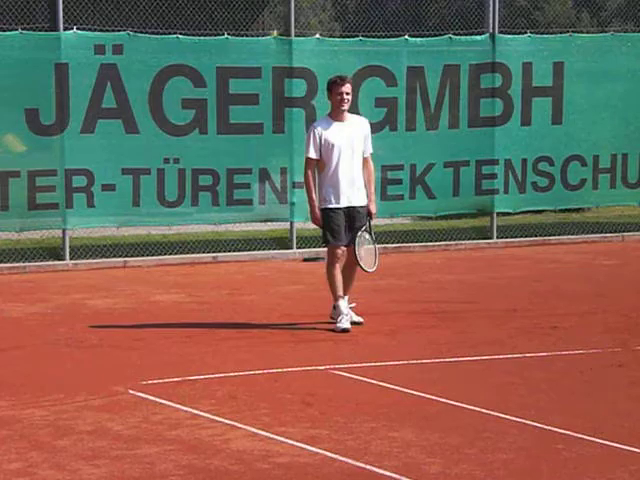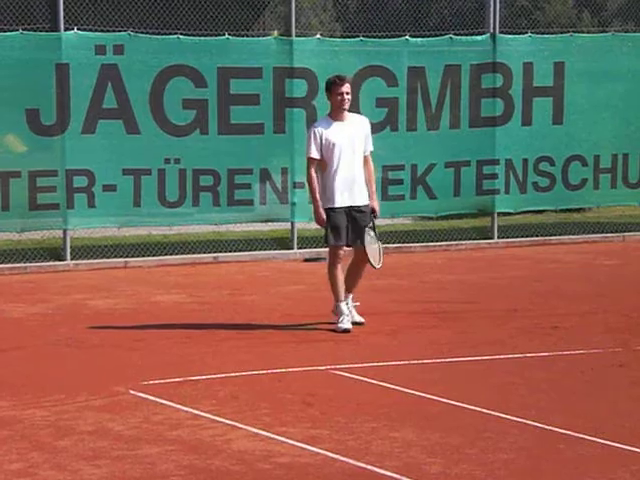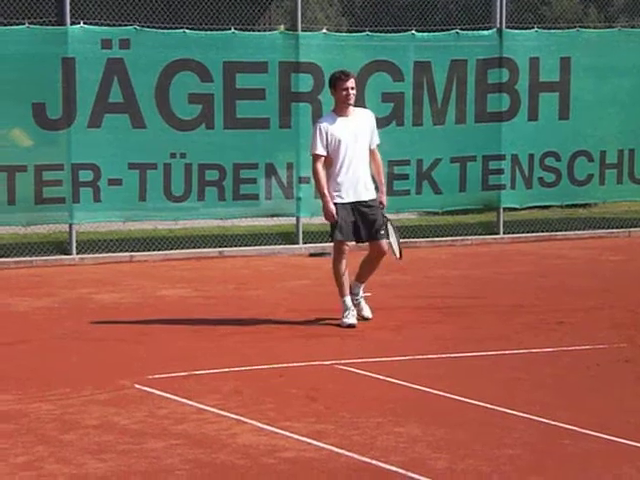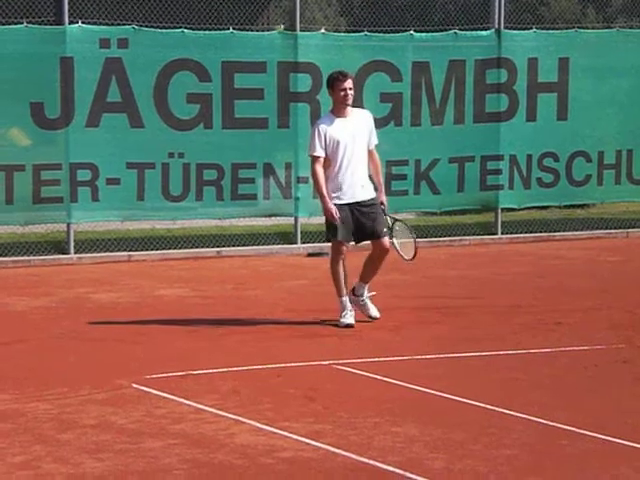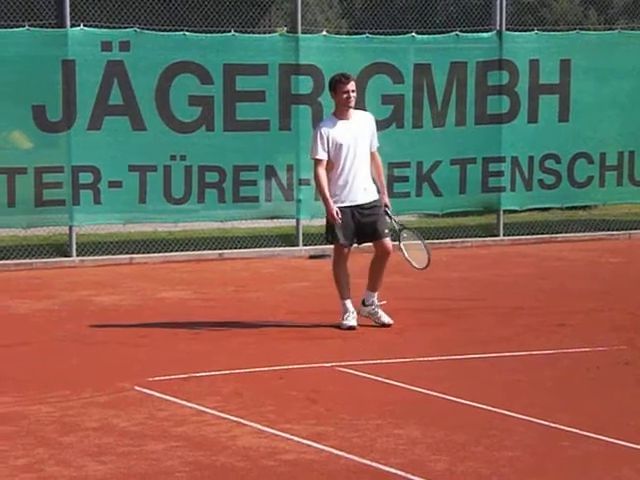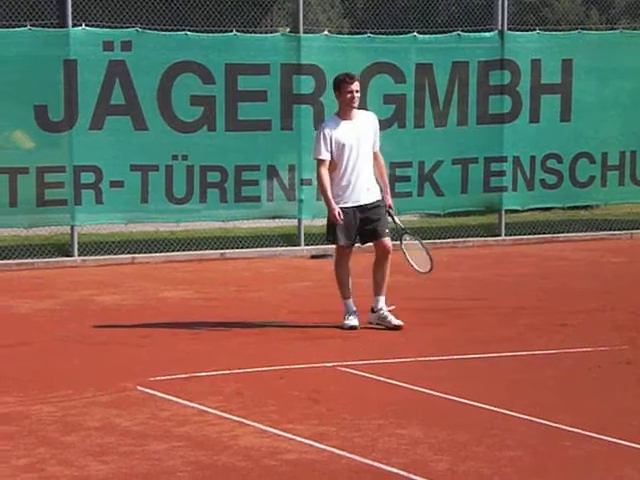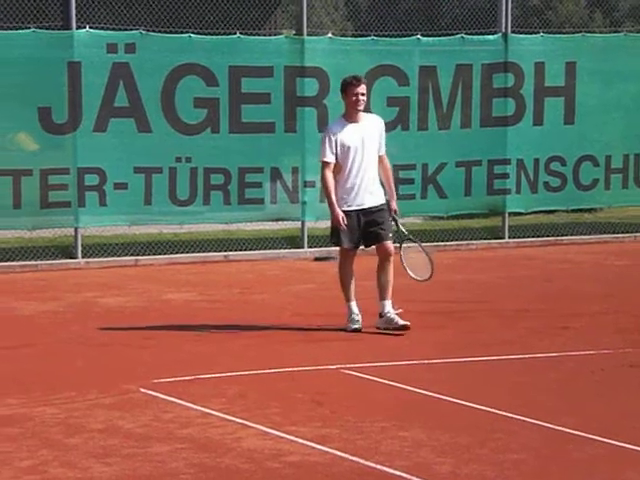
dt=0.1s
person 1, frame 1
left shoulder: (362, 124)
right shoulder: (318, 129)
left elbow: (367, 163)
right elbow: (310, 169)
left wrist: (371, 198)
right wrist: (313, 204)
left hip: (358, 202)
right hip: (331, 203)
left knee: (355, 256)
right knee: (336, 255)
left ankle: (342, 304)
right ankle: (341, 311)
person 1, frame 2
left shoulder: (362, 123)
right shoulder: (319, 129)
left elbow: (367, 161)
right elbow: (312, 169)
left wrist: (373, 196)
right wrist: (317, 205)
left hip: (360, 201)
right hip: (334, 203)
left knee: (363, 255)
right knee: (337, 255)
left ankle: (346, 302)
right ankle: (342, 311)
person 1, frame 3
left shoulder: (367, 117)
right shoulder: (324, 125)
left elbow: (374, 155)
right elbow: (318, 165)
left wrist: (382, 190)
right wrist: (325, 200)
left hip: (367, 196)
right hip: (340, 199)
left knee: (380, 248)
right knee: (341, 250)
left ankle: (356, 291)
right ankle: (347, 307)
person 1, frame 4
left shoulder: (365, 117)
right shoulder: (322, 126)
right elbow: (317, 166)
left wrist: (381, 189)
right wrist: (325, 201)
left hip: (366, 196)
right hip: (339, 200)
left knee: (382, 246)
right knee: (339, 251)
left ankle: (360, 291)
right ankle: (346, 307)
person 1, frame 5
left shoulder: (367, 120)
right shoulder: (324, 129)
right elbow: (319, 169)
left wrist: (384, 192)
right wrist: (328, 204)
left hip: (369, 199)
right hip: (341, 203)
left knee: (385, 248)
right knee: (341, 254)
left ankle: (369, 303)
right ankle: (348, 310)
person 1, frame 6
left shoulder: (370, 119)
right shoulder: (327, 129)
right elbow: (322, 169)
left wrist: (387, 192)
right wrist: (330, 204)
left hip: (371, 199)
right hip: (344, 203)
left knee: (384, 248)
right knee: (343, 254)
left ankle: (378, 309)
right ankle: (350, 310)
person 1, frame 7
left shoulder: (377, 123)
right shoulder: (333, 131)
left elbow: (383, 161)
right elbow: (327, 172)
left wrist: (392, 197)
right wrist: (334, 207)
left hip: (376, 202)
right hip: (347, 206)
left knee: (387, 252)
right knee: (347, 257)
left ankle: (386, 314)
right ankle: (353, 313)
